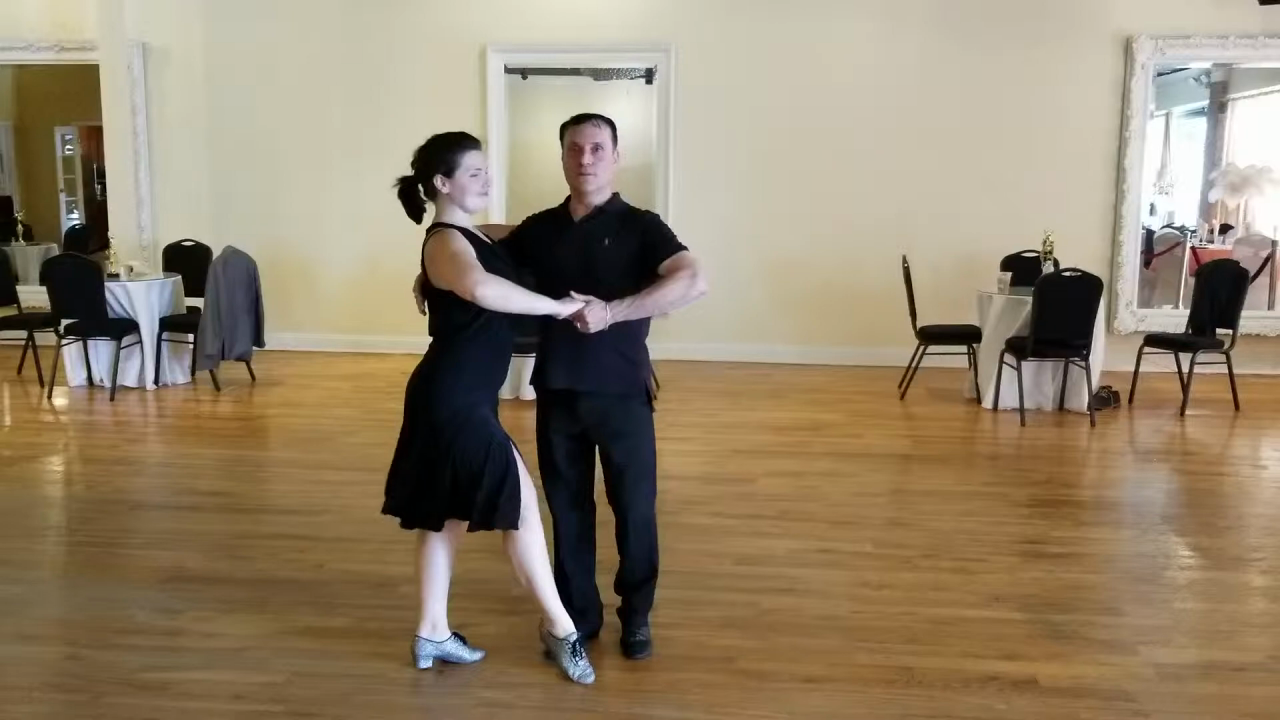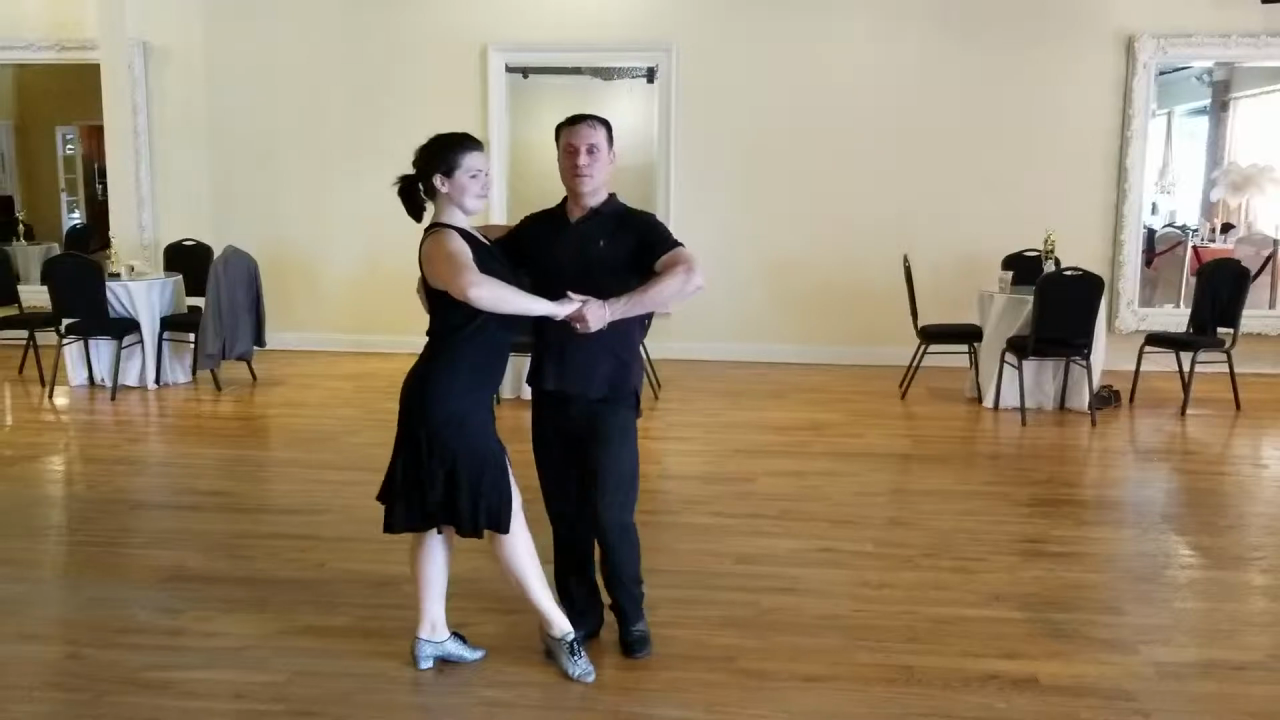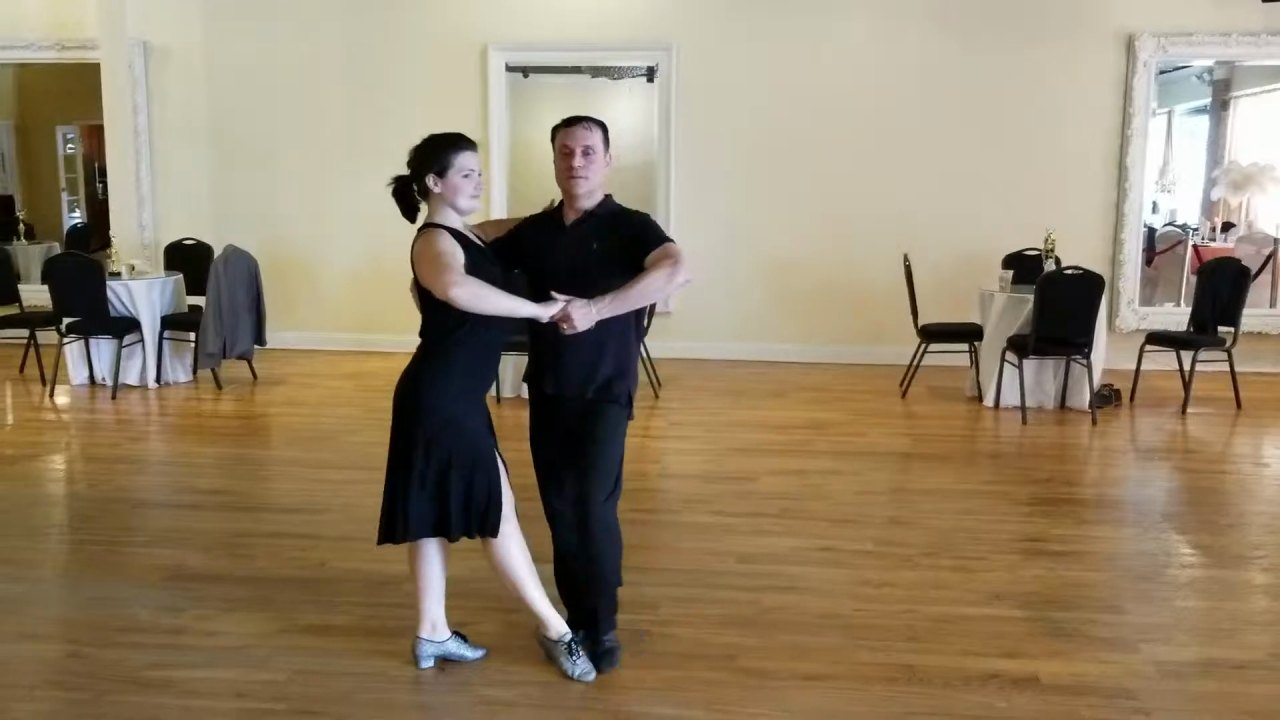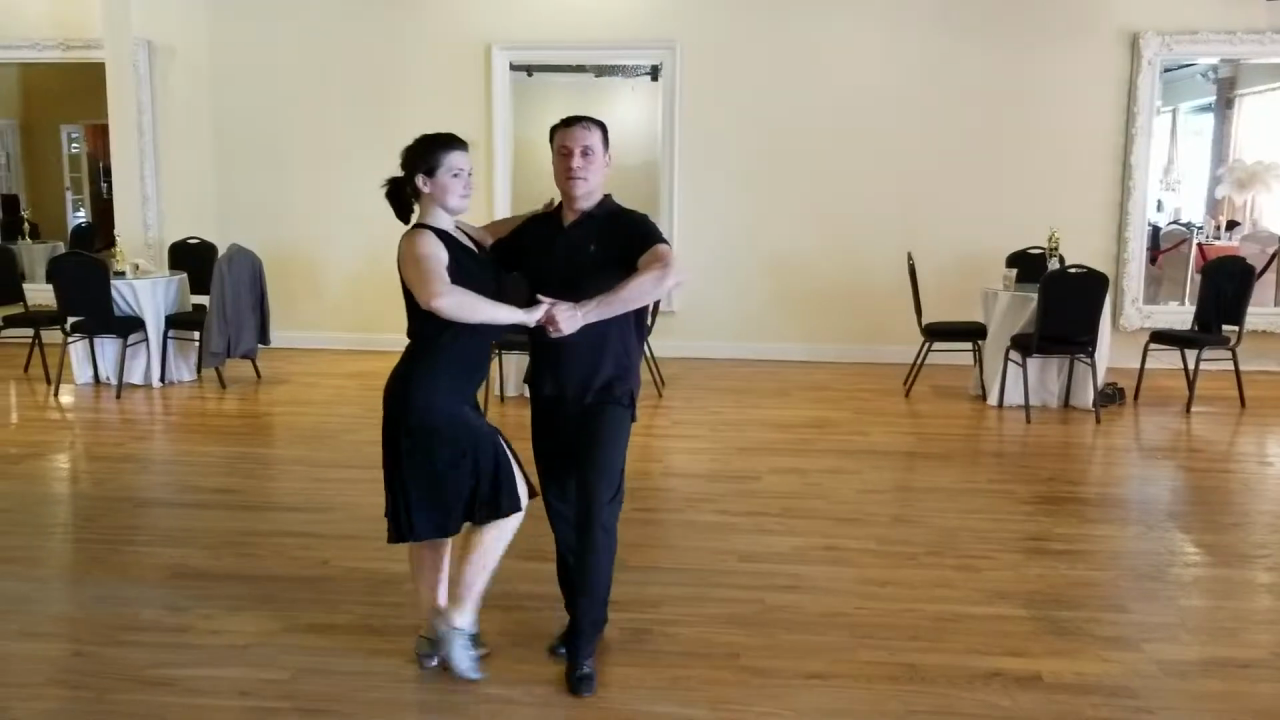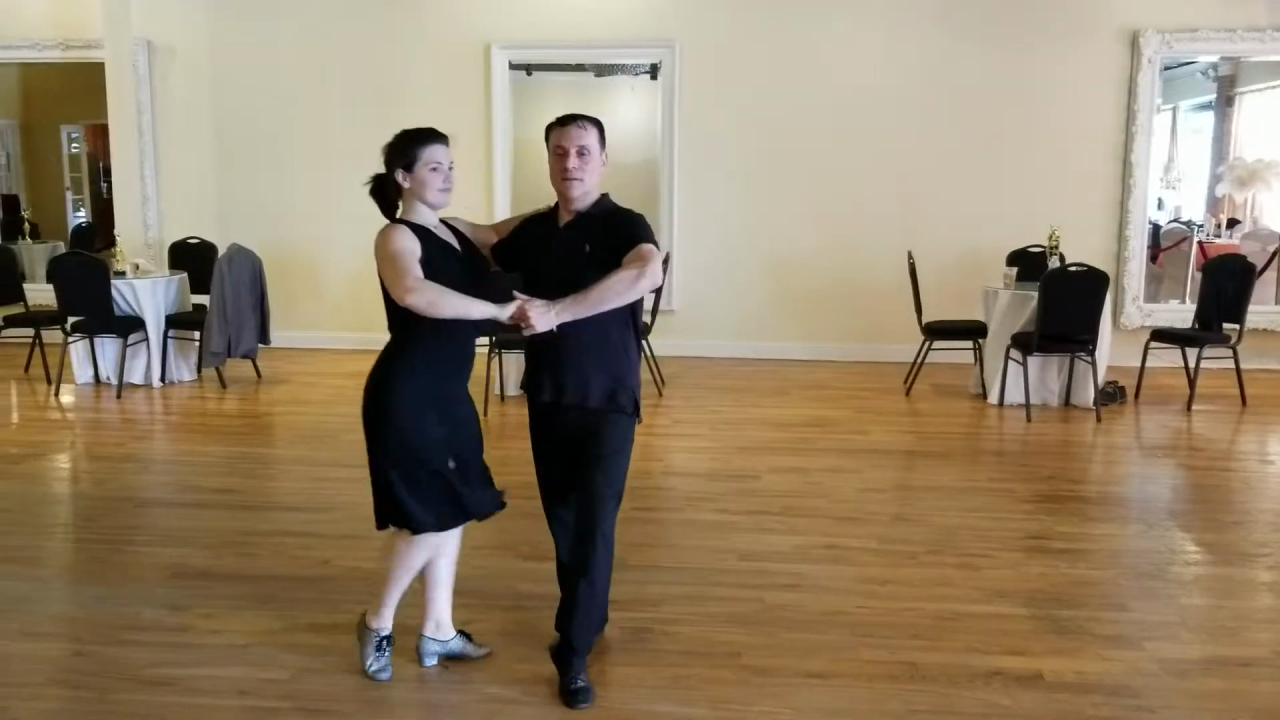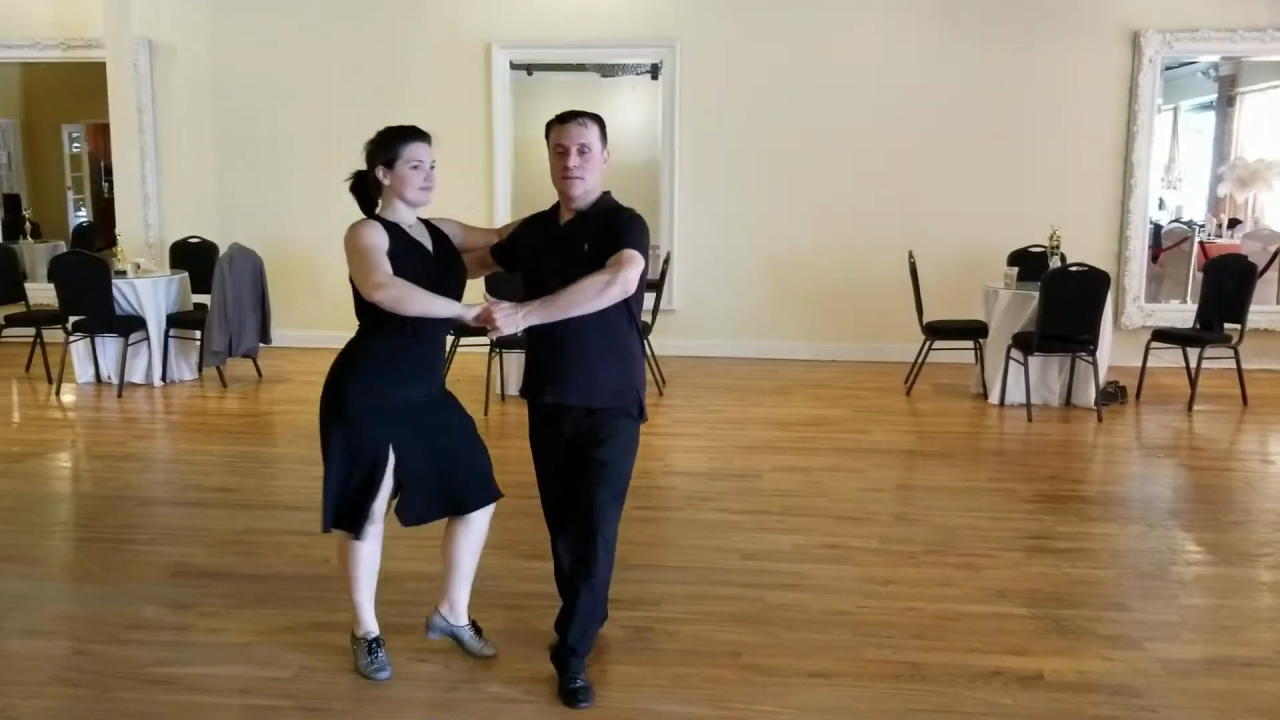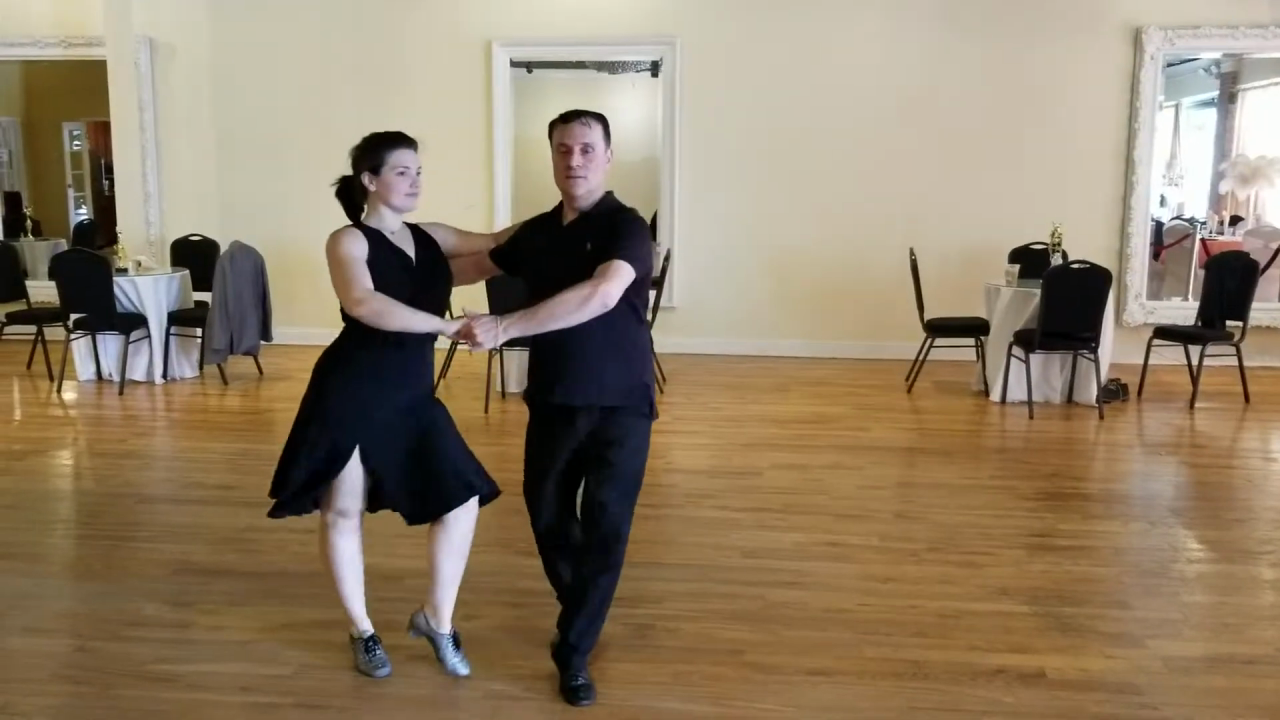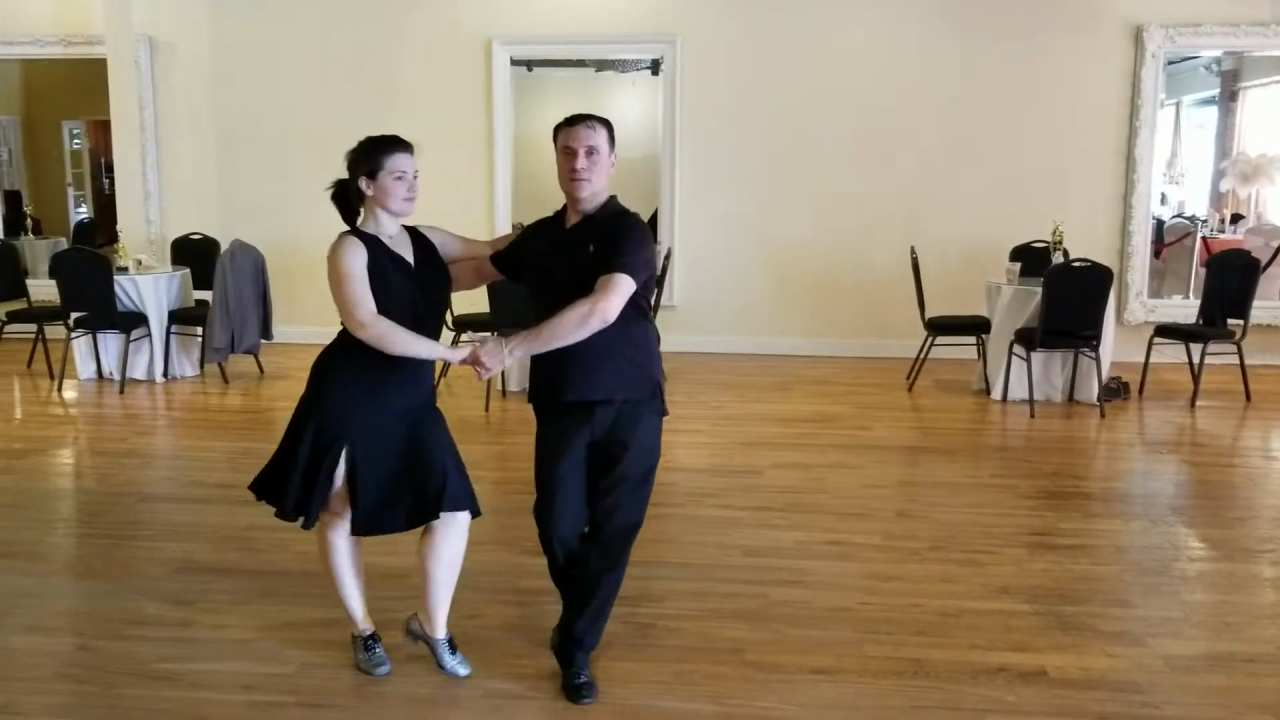
dt=0.2s
person 1, frame 1
left shoulder: (641, 226)
right shoulder: (540, 228)
left elbow: (694, 280)
left wrist: (616, 311)
left hip: (624, 391)
right hip: (559, 391)
left knee: (634, 509)
right knee: (567, 512)
left ankle: (635, 613)
right ankle: (578, 616)
person 1, frame 2
left shoulder: (636, 227)
right shoulder: (536, 229)
left elbow: (690, 276)
left wrist: (610, 310)
left hip: (608, 394)
right hip: (550, 393)
left knee: (611, 510)
right knee: (565, 511)
left ankle: (630, 612)
right ankle: (580, 614)
person 1, frame 3
left shoulder: (630, 227)
right shoulder: (534, 231)
left elbow: (676, 271)
left wrist: (596, 308)
left hip: (603, 393)
right hip: (547, 393)
left knee: (594, 505)
right knee: (560, 512)
left ankle: (605, 622)
right ankle: (579, 616)
person 1, frame 4
left shoulder: (629, 227)
right shoulder: (533, 231)
left elbow: (666, 274)
left wrist: (583, 312)
left hip: (606, 393)
right hip: (548, 393)
left knee: (595, 512)
right knee: (562, 513)
left ankle: (584, 644)
right ankle: (581, 619)
person 1, frame 5
left shoulder: (623, 225)
right shoulder: (532, 231)
left elbow: (647, 273)
left wrist: (556, 311)
left hip: (606, 401)
right hip: (546, 398)
left knee: (593, 523)
right knee: (562, 518)
left ankle: (573, 653)
right ankle: (586, 616)
person 1, frame 6
left shoulder: (623, 224)
right shoulder: (534, 230)
left elbow: (622, 280)
right elbow: (479, 260)
left wrist: (525, 314)
left hip: (610, 404)
right hip: (548, 401)
left knee: (594, 527)
right knee: (561, 522)
left ankle: (572, 653)
right ankle: (587, 611)
person 1, frame 7
left shoulder: (625, 226)
right shoulder: (537, 231)
left elbow: (602, 295)
right elbow: (480, 264)
left wrist: (504, 327)
left hip: (619, 405)
right hip: (552, 403)
left knee: (604, 529)
right knee: (547, 518)
left ankle: (575, 651)
right ankle: (580, 609)
person 1, frame 8
left shoulder: (628, 231)
right shoulder: (539, 236)
left elbow: (602, 310)
right elbow: (478, 269)
left wrist: (509, 350)
left hip: (630, 404)
right hip: (562, 405)
left knee: (613, 529)
right knee: (558, 523)
left ankle: (577, 647)
right ankle: (581, 607)
person 2, frame 1
left shoulder: (468, 236)
right shoulder: (445, 242)
right elbow: (480, 289)
right wrist: (557, 306)
left hip: (461, 396)
right hip: (452, 398)
left knee: (449, 513)
right knee: (520, 503)
left ankle: (431, 633)
right ankle: (560, 628)
person 2, frame 2
left shoulder: (466, 236)
right shoulder: (442, 242)
right elbow: (474, 289)
right wrist: (553, 307)
left hip: (460, 396)
right hip: (446, 399)
left knee: (442, 515)
right knee: (503, 511)
left ankle: (432, 634)
right ankle: (558, 628)
person 2, frame 3
left shoulder: (462, 236)
right shoulder: (434, 242)
right elbow: (457, 290)
right wrist: (539, 309)
left hip: (455, 396)
right hip: (440, 399)
left knee: (440, 517)
right knee: (494, 513)
left ankle: (432, 633)
right ankle: (556, 630)
person 2, frame 4
left shoulder: (461, 237)
right shoulder: (421, 243)
right elbow: (440, 298)
right wrist: (524, 316)
left hip: (449, 396)
right hip: (428, 398)
left knee: (440, 516)
right knee: (506, 500)
left ankle: (443, 629)
right ankle: (454, 620)
person 2, frame 5
left shoulder: (454, 232)
right shoulder: (396, 237)
left elbow: (505, 237)
right elbow: (414, 293)
right wrist: (500, 311)
left hip: (445, 392)
right hip: (405, 395)
left knee: (443, 514)
right knee: (434, 515)
left ankle: (439, 631)
right ankle: (378, 623)
person 2, frame 6
left shoulder: (439, 232)
right shoulder: (367, 233)
left elbow: (502, 240)
right elbow: (382, 290)
right wrist: (465, 311)
left hip: (424, 391)
right hip: (366, 393)
left knee: (475, 499)
right knee: (365, 516)
left ankle: (453, 613)
right ankle: (365, 632)
person 2, frame 7
left shoulder: (428, 238)
right shoulder: (348, 241)
left elbow: (494, 245)
right elbow: (363, 304)
right wrist: (446, 325)
left hip: (410, 397)
right hip: (348, 396)
left knee: (462, 498)
right knee: (343, 512)
left ankle: (436, 618)
right ankle: (362, 630)
person 2, frame 8
left shoulder: (426, 241)
right shoulder: (349, 249)
left elbow: (491, 250)
right elbow: (365, 324)
right wrist: (450, 352)
left hip: (411, 401)
right hip: (345, 399)
left knee: (451, 509)
right knee: (338, 515)
left ankle: (433, 625)
right ankle: (363, 629)
